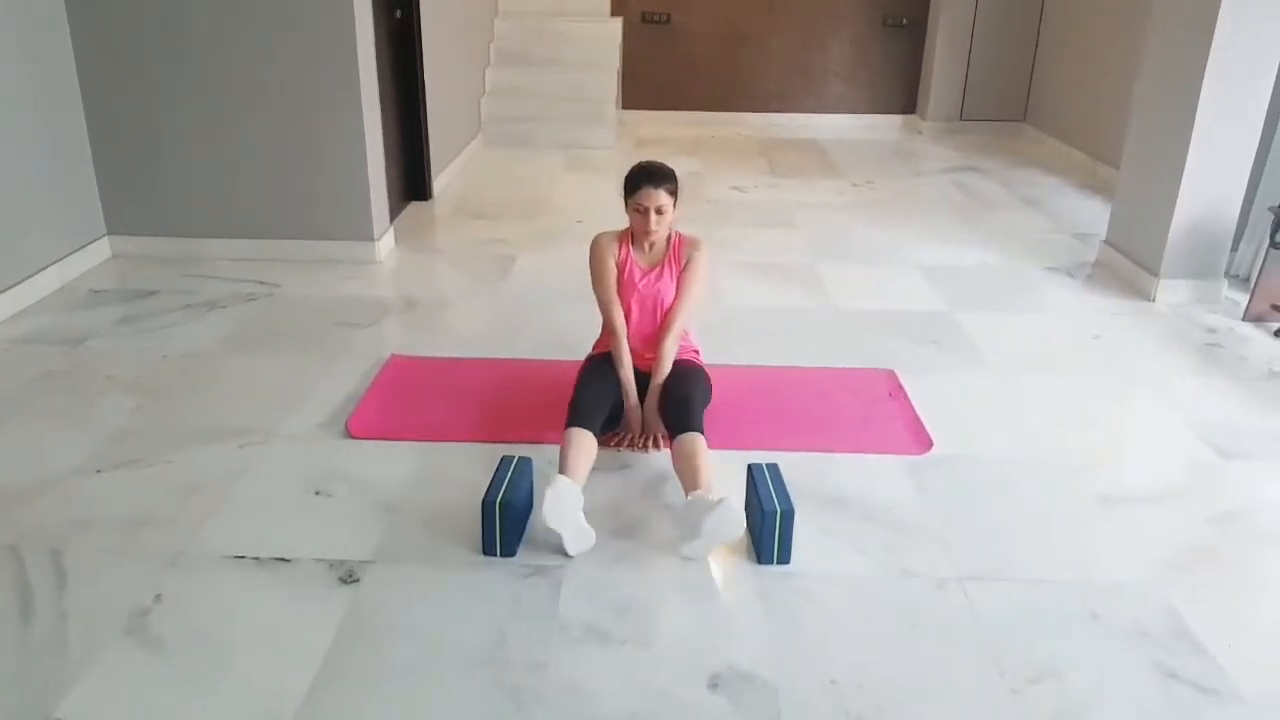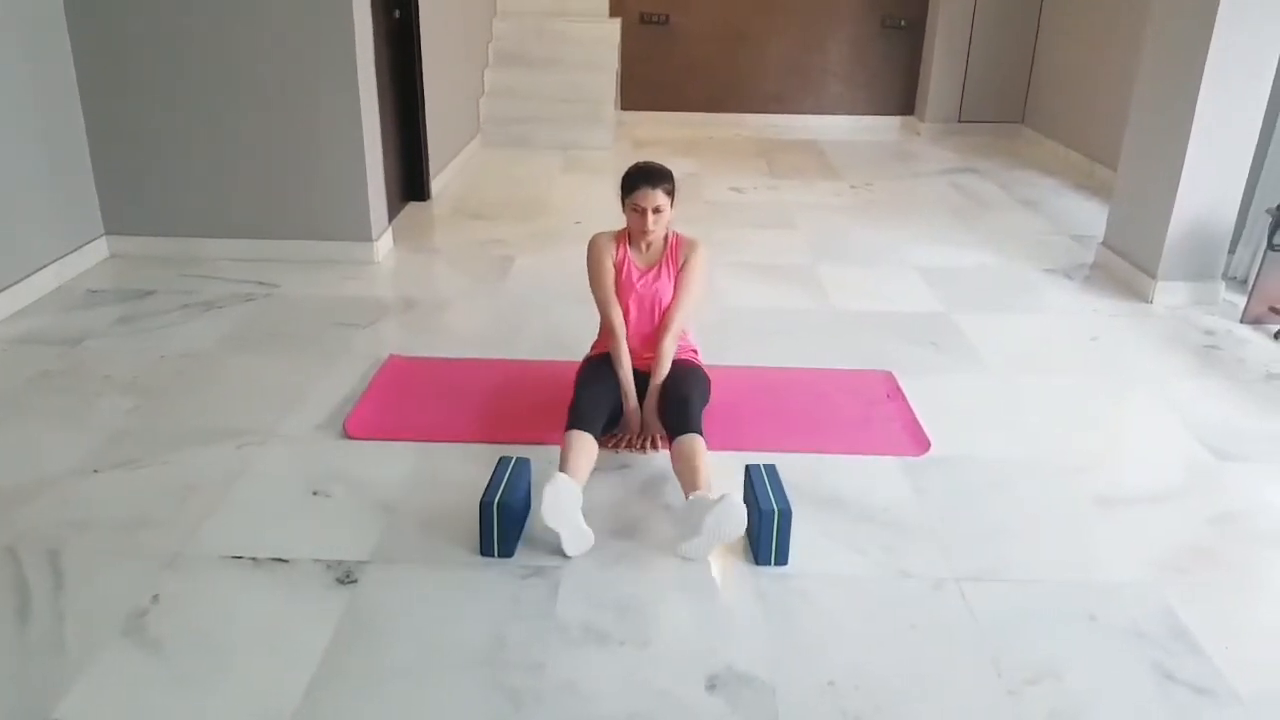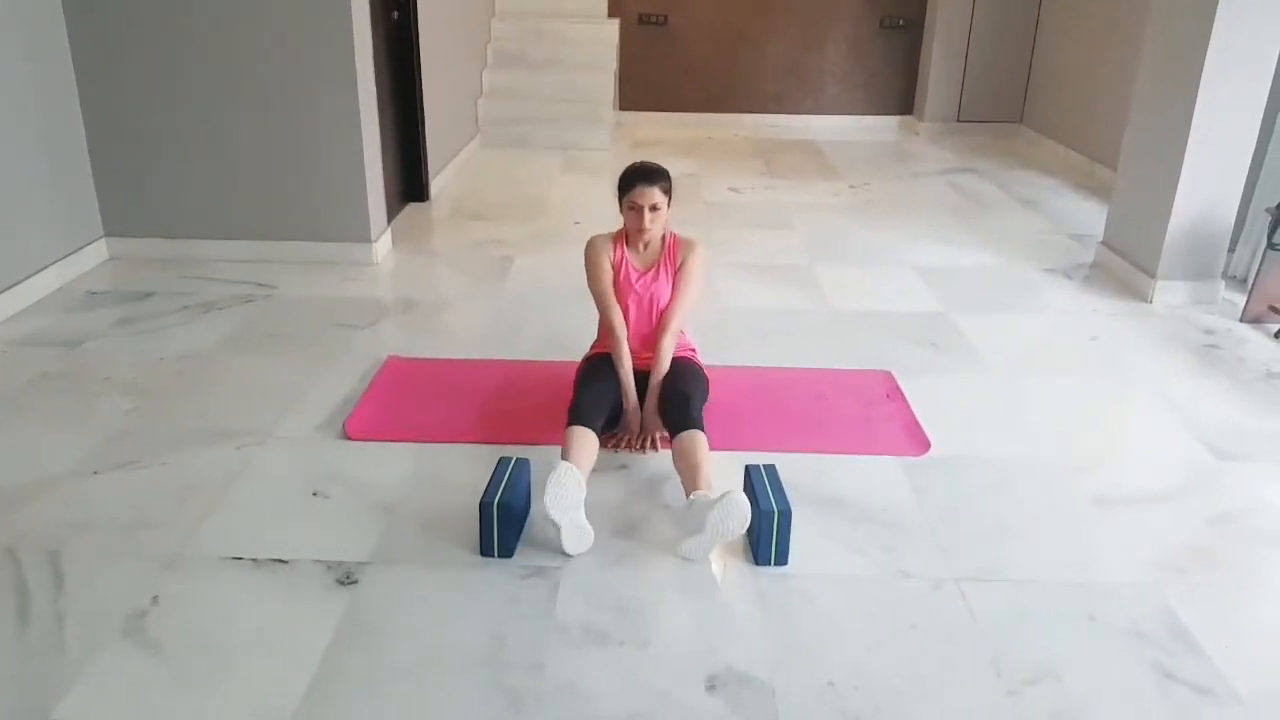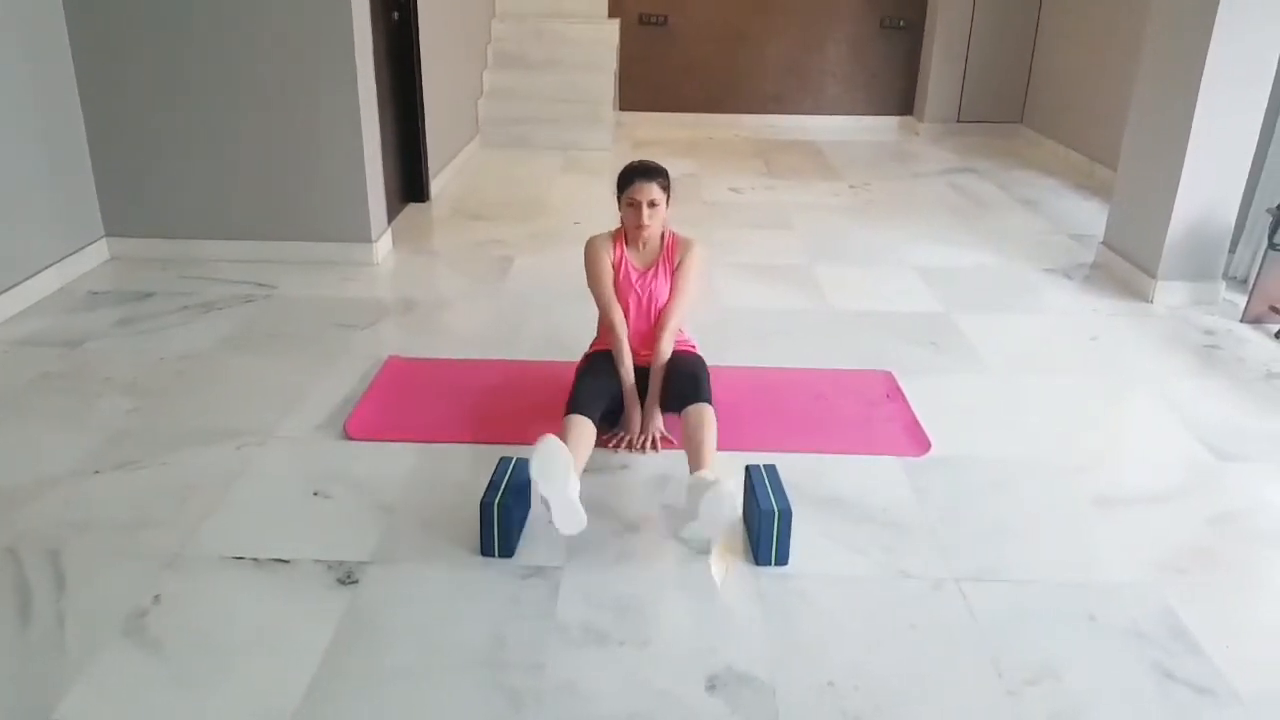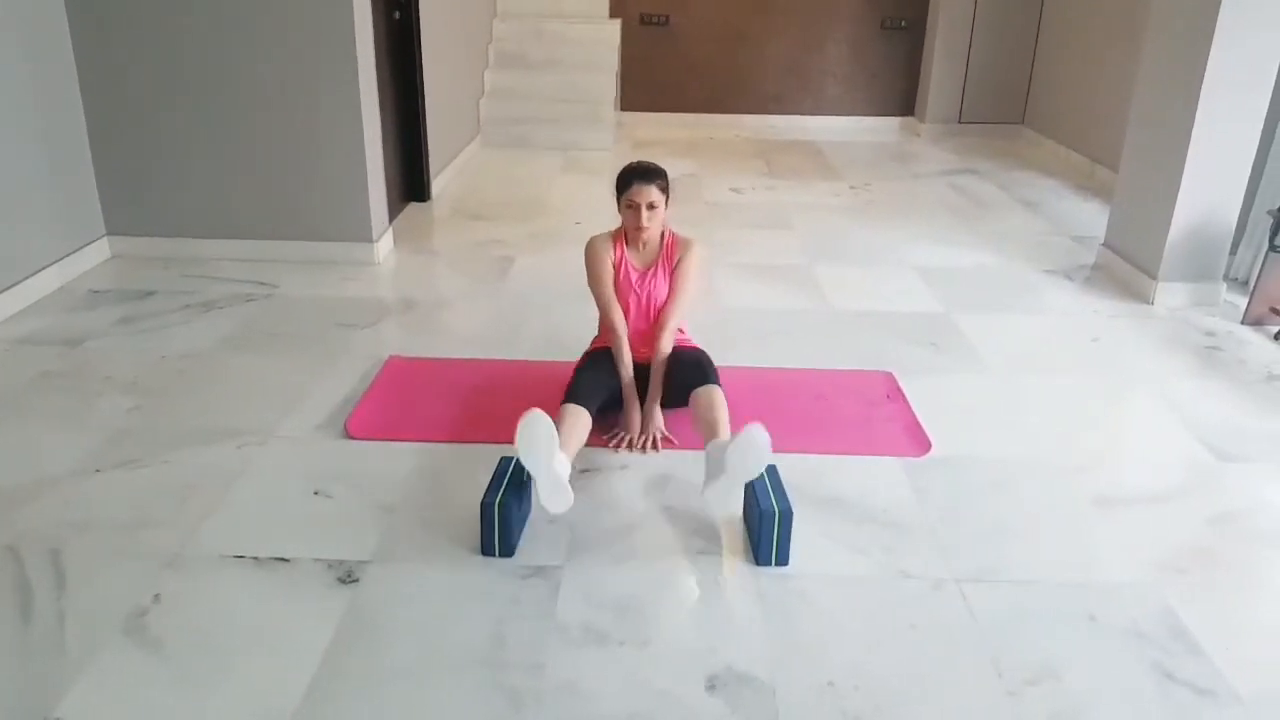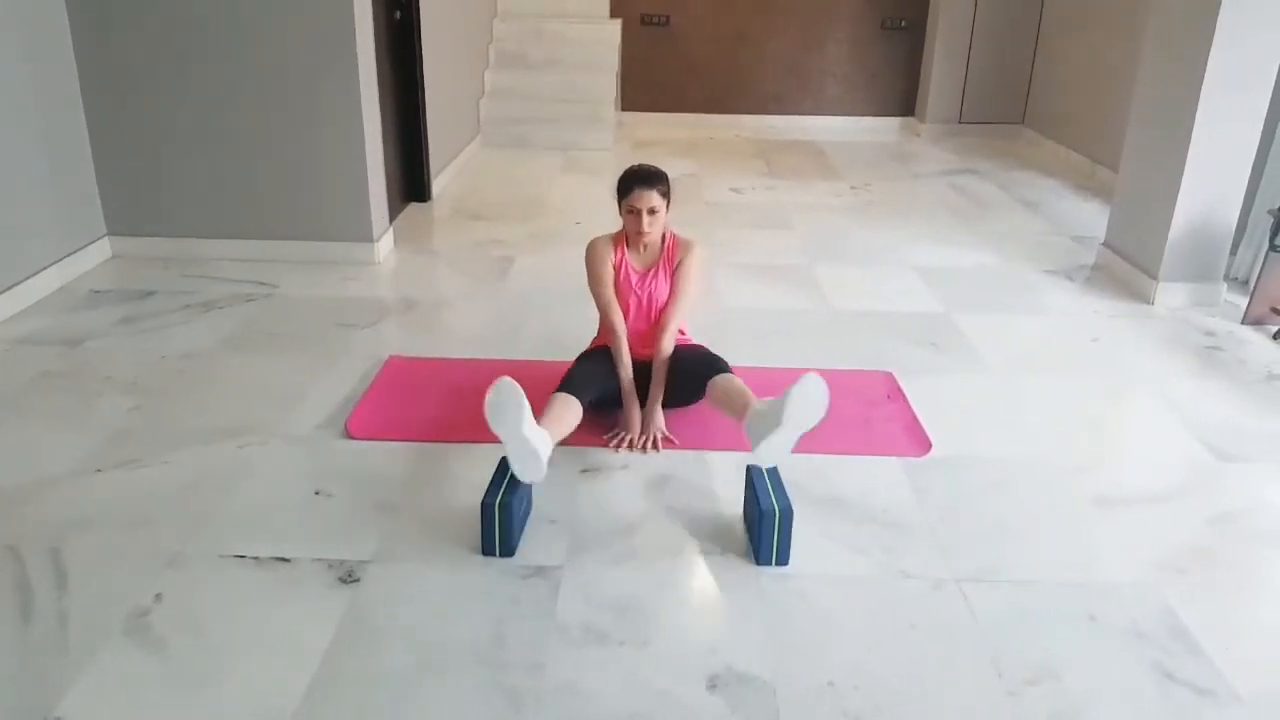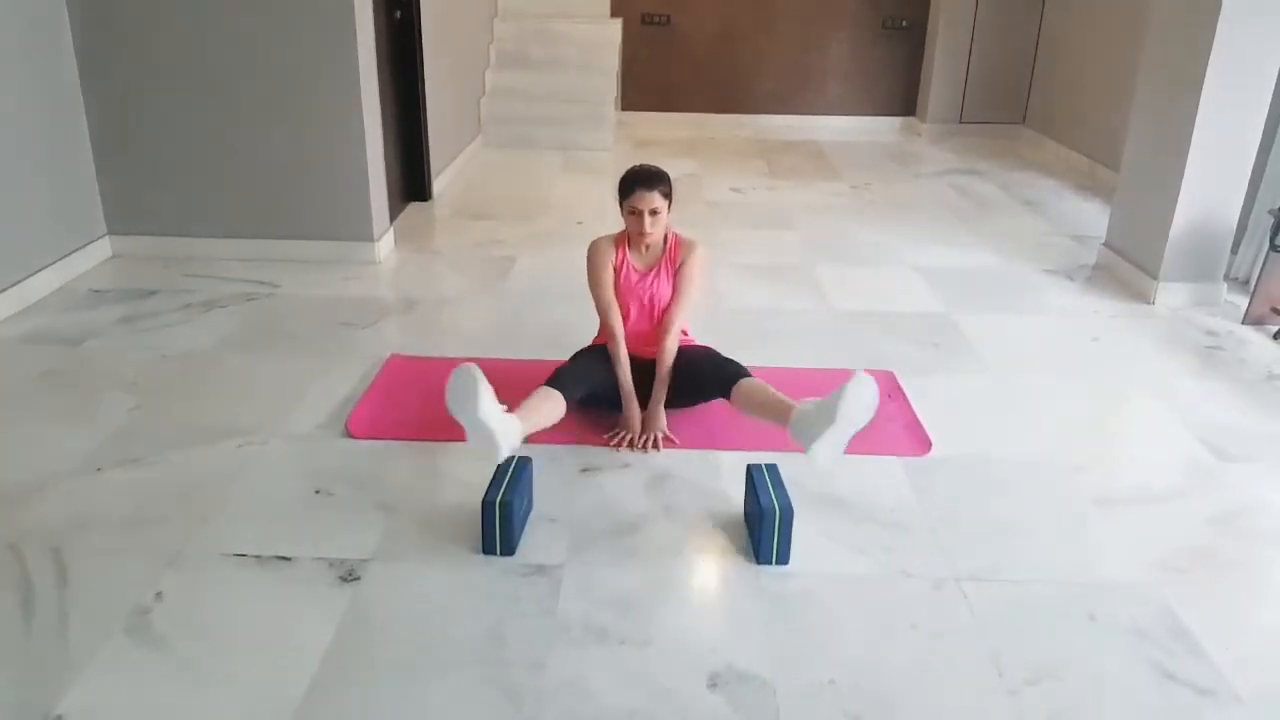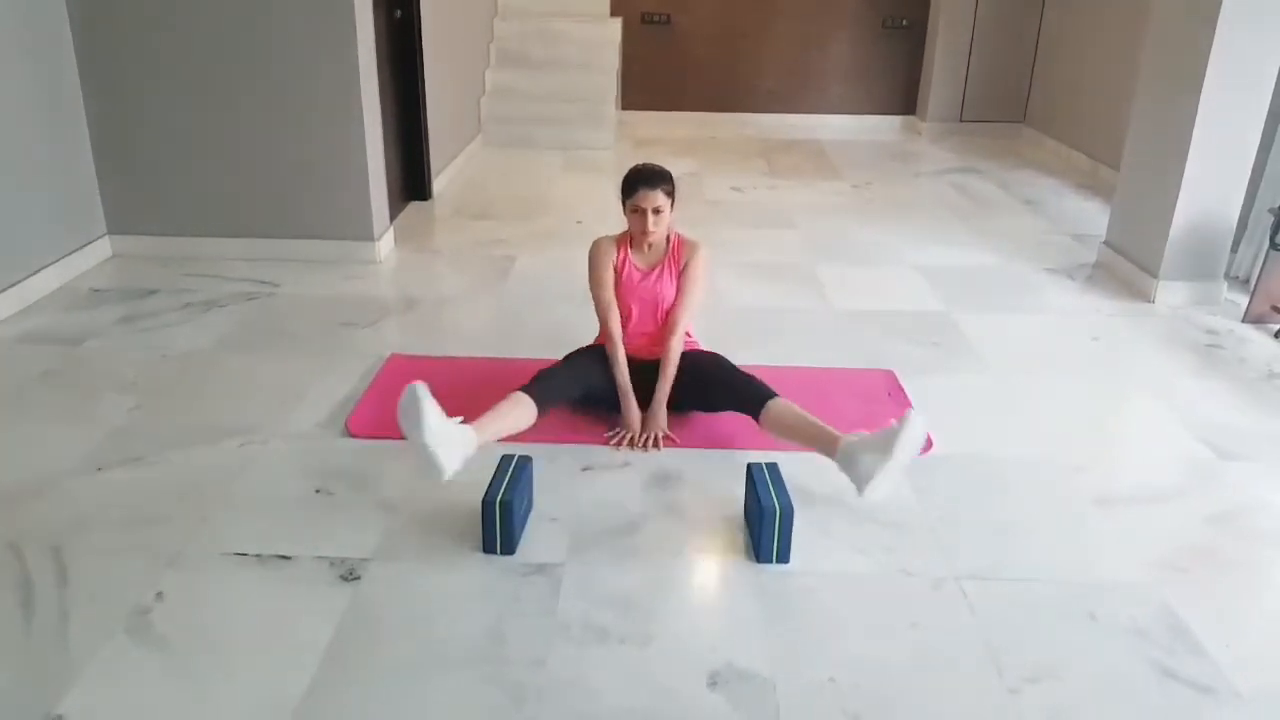
dt=0.1s
person 1, frame 1
left shoulder: (693, 252)
right shoulder: (606, 246)
left elbow: (672, 331)
right elbow: (617, 326)
left wrist: (652, 404)
right wrist: (632, 404)
left hip: (675, 360)
right hip: (617, 360)
left knee: (685, 407)
right knee: (586, 404)
left ankle: (700, 509)
right ankle: (568, 503)
person 1, frame 2
left shoulder: (690, 252)
right shoulder: (603, 247)
left elbow: (670, 331)
right elbow: (615, 327)
left wrist: (652, 405)
right wrist: (630, 404)
left hip: (672, 361)
right hip: (615, 362)
left knee: (684, 408)
right knee: (586, 407)
left ankle: (700, 510)
right ankle: (567, 509)
person 1, frame 3
left shoulder: (688, 252)
right shoulder: (601, 249)
left elbow: (669, 330)
right elbow: (616, 327)
left wrist: (652, 404)
right wrist: (630, 403)
left hip: (671, 360)
right hip: (615, 360)
left knee: (685, 405)
right knee: (586, 405)
left ankle: (702, 507)
right ankle: (571, 501)
person 1, frame 4
left shoulder: (686, 251)
right shoulder: (600, 248)
left elbow: (667, 329)
right elbow: (617, 325)
left wrist: (654, 405)
right wrist: (632, 403)
left hip: (669, 357)
right hip: (614, 357)
left knee: (694, 379)
right knee: (585, 397)
left ankle: (704, 487)
right ankle: (564, 489)
person 1, frame 5
left shoulder: (685, 251)
right shoulder: (600, 248)
left elbow: (667, 327)
right elbow: (617, 322)
left wrist: (654, 403)
right wrist: (630, 401)
left hip: (668, 355)
right hip: (616, 353)
left knee: (699, 368)
right knee: (585, 386)
left ankle: (721, 455)
right ankle: (556, 468)
person 1, frame 6
left shoulder: (687, 253)
right shoulder: (601, 251)
left elbow: (667, 330)
right elbow: (615, 328)
left wrist: (655, 408)
right wrist: (631, 405)
left hip: (668, 359)
right hip: (615, 359)
left knee: (709, 365)
right knee: (578, 379)
left ankle: (763, 422)
right ankle: (534, 446)
person 1, frame 7
left shoulder: (689, 253)
right shoulder: (603, 251)
left elbow: (671, 330)
right elbow: (614, 328)
left wrist: (657, 407)
right wrist: (630, 405)
left hip: (672, 360)
right hip: (618, 360)
left knee: (724, 371)
right knee: (571, 375)
left ankle: (809, 423)
right ankle: (504, 430)
person 1, frame 8
left shoulder: (691, 253)
right shoulder: (606, 251)
left elbow: (676, 329)
right elbow: (611, 328)
left wrist: (660, 406)
right wrist: (630, 406)
left hip: (674, 362)
right hip: (619, 360)
left knee: (743, 387)
right knee: (552, 380)
left ankle: (852, 452)
right ankle: (457, 443)
